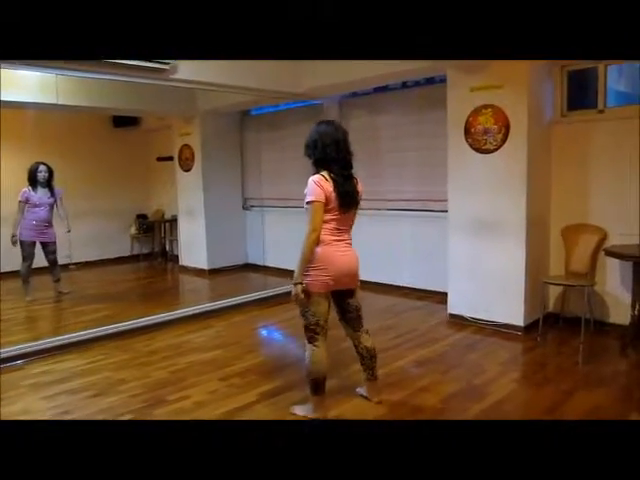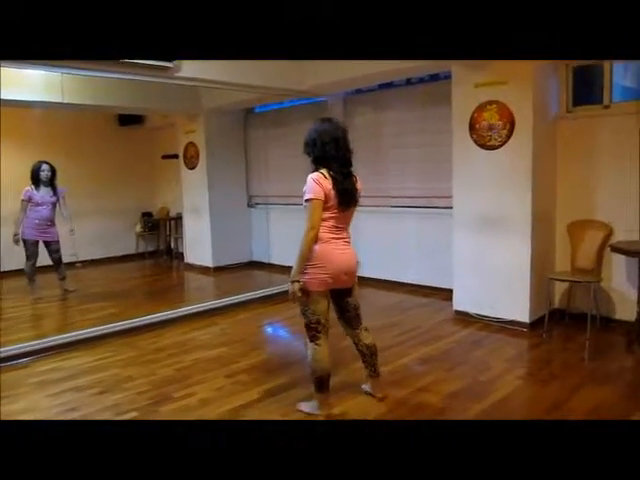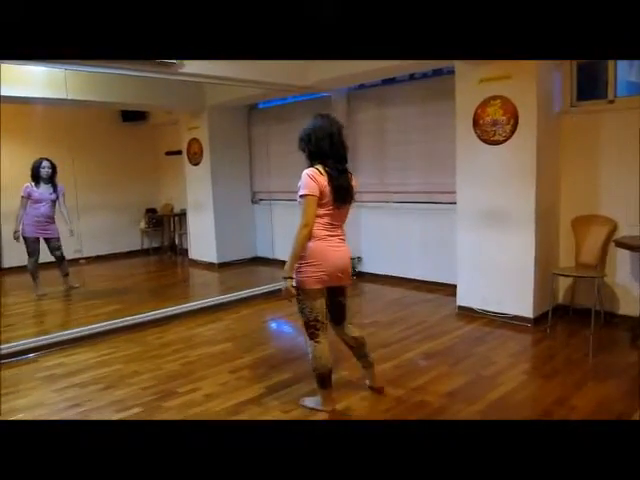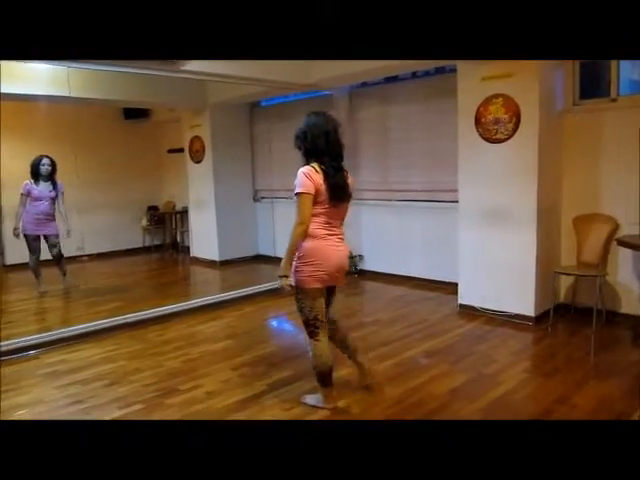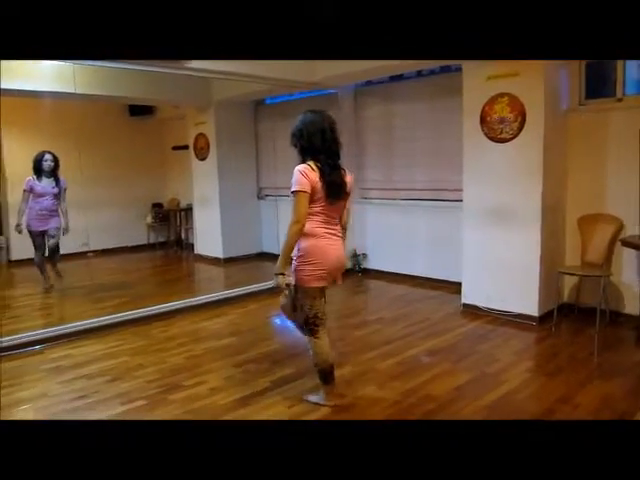
dt=0.1s
person 1, frame 1
left shoulder: (317, 182)
right shoulder: (353, 182)
left elbow: (313, 233)
left wrist: (298, 277)
left hip: (322, 264)
right hip: (348, 260)
left knee: (315, 337)
right knee: (356, 328)
left ankle: (316, 406)
right ankle: (371, 387)
person 1, frame 2
left shoulder: (317, 179)
right shoulder: (352, 181)
left elbow: (312, 230)
left wrist: (295, 274)
left hip: (320, 262)
right hip: (346, 259)
left knee: (316, 335)
right knee: (354, 326)
left ankle: (322, 402)
right ankle: (375, 384)
person 1, frame 3
left shoulder: (311, 175)
right shoulder: (347, 177)
left elbow: (306, 227)
left wrist: (288, 271)
left hip: (315, 259)
right hip: (341, 256)
left knee: (316, 332)
right knee: (340, 322)
left ankle: (326, 398)
right ankle: (373, 376)
person 1, frame 4
left shoulder: (308, 173)
right shoulder: (344, 176)
left elbow: (301, 225)
left wrist: (284, 268)
left hip: (313, 257)
right hip: (337, 254)
left knee: (314, 329)
right knee: (322, 320)
left ankle: (326, 395)
right ankle: (359, 365)
person 1, frame 5
left shoulder: (304, 172)
right shoulder: (343, 174)
left elbow: (297, 224)
left wrist: (280, 267)
left hip: (313, 255)
right hip: (335, 252)
left knee: (315, 328)
right knee: (293, 306)
left ankle: (329, 393)
person 2, frame 1
left shoulder: (55, 192)
right shoulder: (26, 192)
left elbow: (61, 209)
right elbow: (20, 214)
left wrist: (67, 223)
right wrist: (14, 233)
left hip: (47, 230)
right hip: (28, 230)
left knee: (53, 259)
right knee: (27, 261)
left ankle: (58, 286)
right ankle: (27, 292)
person 2, frame 2
left shoulder: (58, 191)
right shoulder: (29, 191)
left elbow: (63, 208)
right elbow: (22, 212)
left wrist: (70, 224)
right wrist: (16, 231)
left hip: (49, 229)
right hip: (31, 229)
left knee: (57, 258)
right knee: (31, 260)
left ankle: (63, 285)
right ankle: (33, 290)
person 2, frame 3
left shoulder: (58, 188)
right shoulder: (28, 188)
left elbow: (62, 207)
right elbow: (22, 209)
left wrist: (69, 225)
right wrist: (17, 228)
left hip: (49, 226)
right hip: (31, 226)
left knee: (59, 254)
right knee: (33, 257)
left ankle: (67, 282)
right ankle: (37, 287)
person 2, frame 4
left shoulder: (57, 186)
right shoulder: (28, 185)
left elbow: (61, 206)
right elbow: (21, 207)
left wrist: (67, 224)
right wrist: (16, 225)
left hip: (49, 223)
right hip: (31, 224)
left knee: (56, 253)
right knee: (34, 255)
left ankle: (64, 276)
right ankle: (40, 284)
person 2, frame 5
left shoulder: (59, 182)
right shoulder: (31, 181)
left elbow: (62, 203)
right elbow: (24, 203)
left wrist: (66, 221)
right wrist: (19, 222)
left hip: (53, 218)
right hip: (35, 219)
left knee: (53, 245)
right knee: (39, 251)
left ankle: (55, 266)
right ankle: (46, 279)
